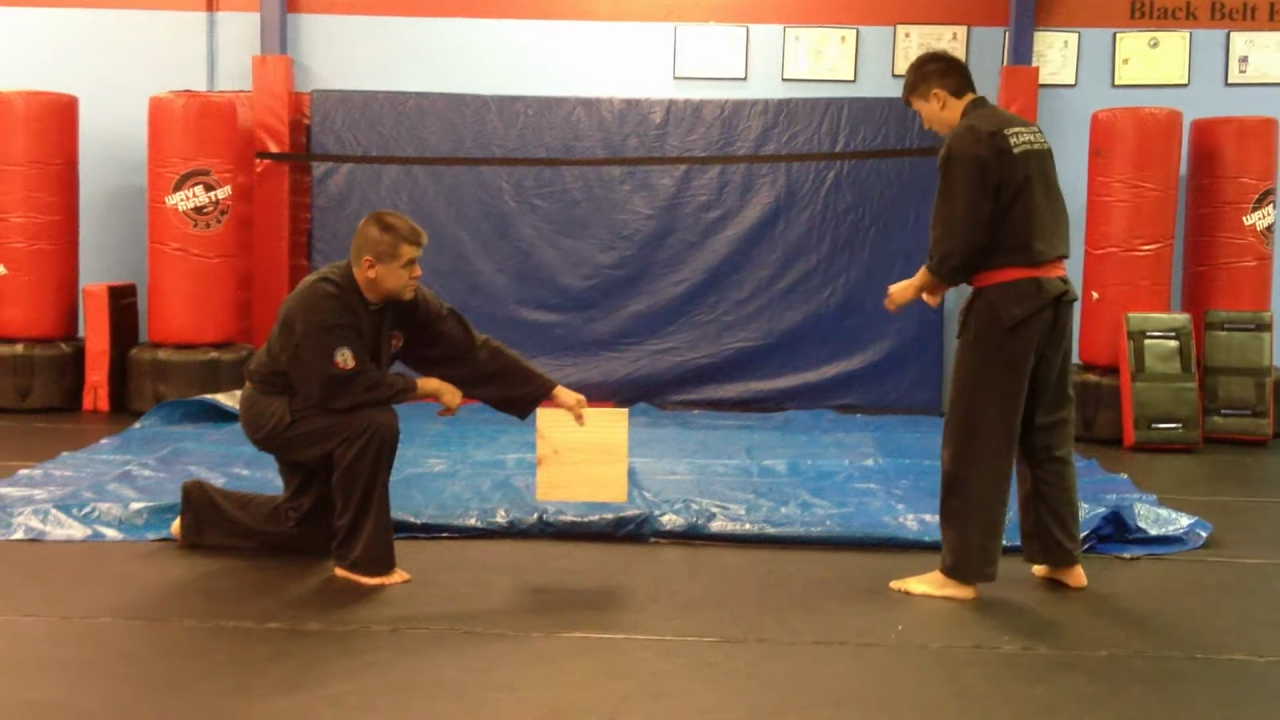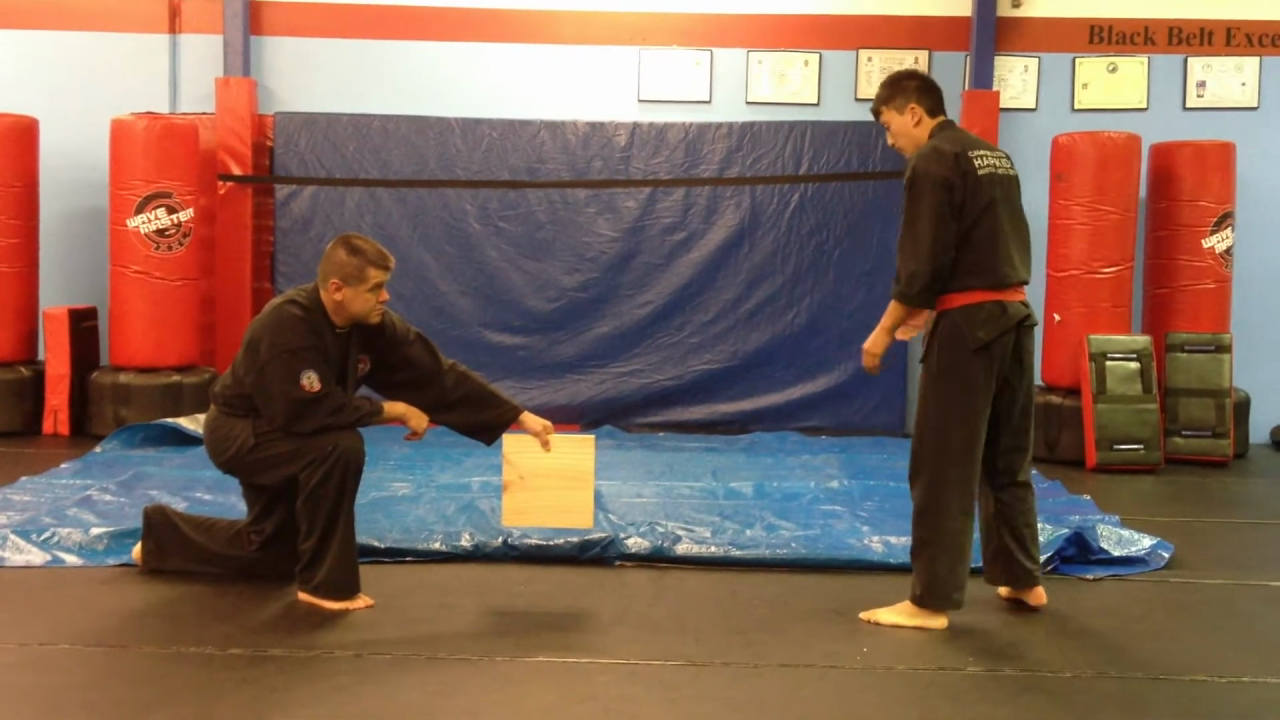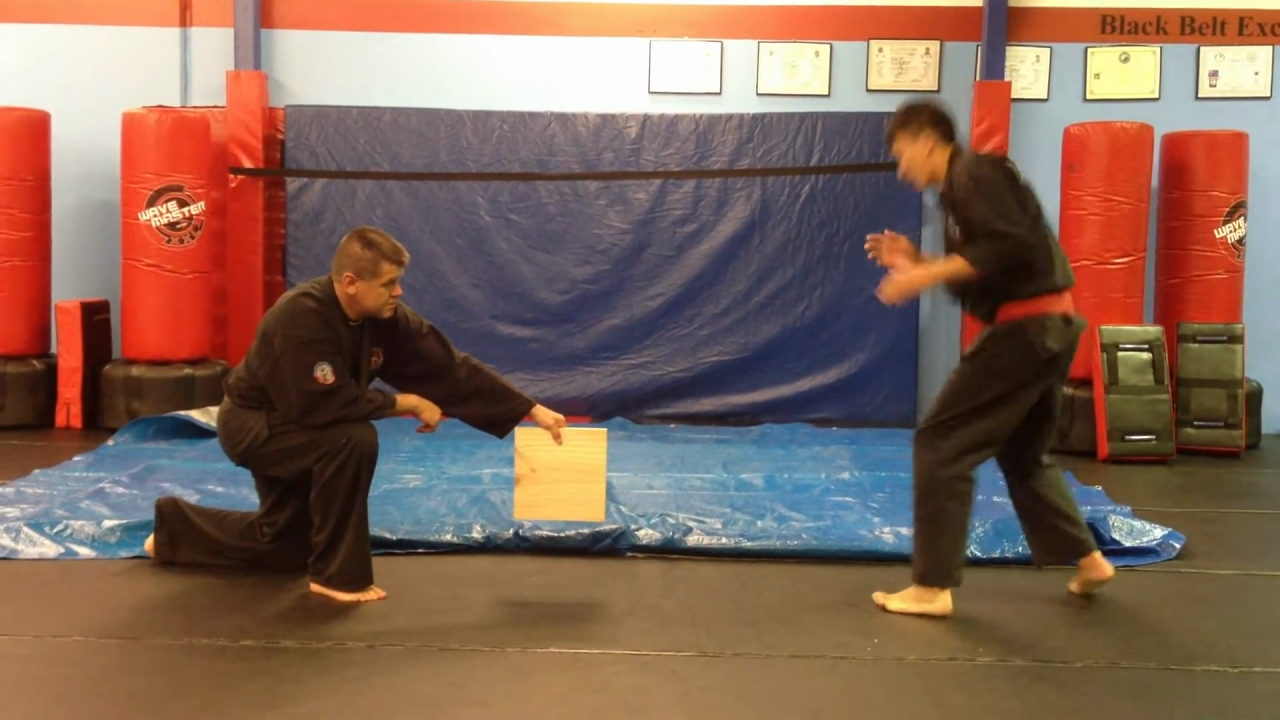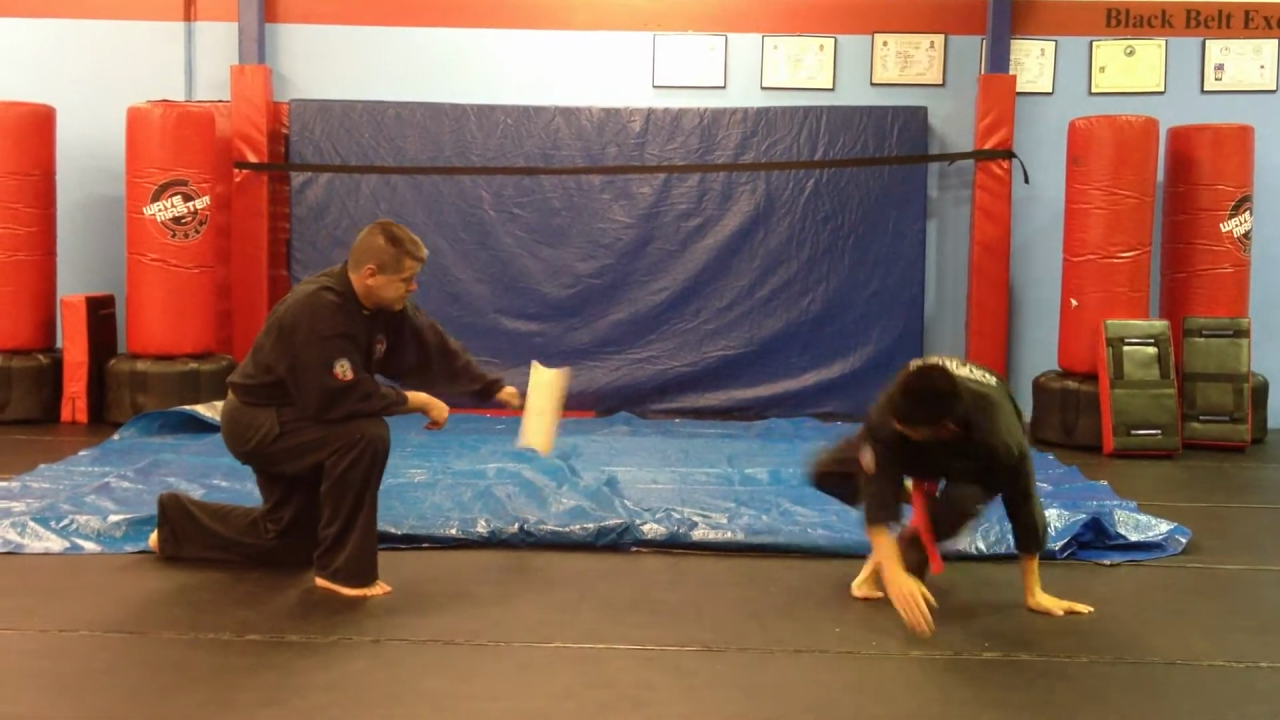
dt=1s
person 1, frame 1
left shoulder: (966, 141)
right shoulder: (1026, 131)
left elbow: (956, 238)
left wrist: (918, 284)
right wrist: (949, 276)
left hip: (1008, 299)
right hip: (1054, 290)
left knee: (975, 437)
right knee: (1048, 431)
left ankle: (962, 571)
right ankle: (1062, 558)
person 1, frame 2
left shoulder: (932, 163)
right shoulder: (993, 156)
left elbow: (923, 260)
left wrist: (883, 330)
right wrist: (926, 309)
left hip: (970, 324)
right hip: (1013, 316)
left knee: (941, 465)
right knee: (1007, 459)
left ankle: (931, 601)
right ankle: (1022, 577)
person 1, frame 3
left shoulder: (977, 175)
right shoulder: (959, 189)
left elbow: (1010, 243)
right elbow: (972, 273)
left wrist: (935, 272)
right wrist: (915, 262)
left hip: (1028, 329)
right hip: (1049, 330)
left knee: (943, 444)
right knee: (1022, 454)
left ankle: (932, 586)
right ankle: (1085, 558)
person 1, frame 4
left shoulder: (998, 438)
right shoulder: (895, 407)
left elbow: (1024, 506)
right elbow: (876, 488)
left wrist: (1033, 592)
right wrist: (890, 566)
left hip: (976, 462)
left knee: (960, 501)
right knee: (827, 475)
person 2, frame 1
left shoulder: (405, 299)
right shoulder: (321, 302)
left elbow: (469, 350)
right elbow: (349, 387)
left wrist: (551, 391)
right wrist: (428, 386)
left hip: (316, 409)
right hip: (275, 409)
left knee: (310, 529)
right knee: (374, 424)
left ankle: (200, 509)
right ankle: (360, 558)
person 2, frame 2
left shoulder: (372, 324)
right shoulder: (288, 324)
left elbow: (437, 374)
right elbow: (312, 411)
left wrist: (518, 416)
right wrist: (394, 410)
left hip: (281, 434)
right hip: (240, 432)
left knee: (274, 553)
right knee: (340, 447)
left ankle: (160, 536)
right ankle: (324, 583)
person 2, frame 3
left shoulder: (384, 318)
right shoulder: (301, 318)
left elbow: (450, 368)
right elbow: (326, 404)
left wrist: (530, 409)
right wrist: (407, 403)
left hip: (292, 425)
right hip: (253, 424)
left knee: (288, 545)
right knee: (353, 441)
left ankle: (174, 528)
right ankle: (337, 574)
person 2, frame 4
left shoulder: (385, 307)
right shoulder: (319, 310)
left elbow: (433, 352)
right elbow: (339, 399)
left wrist: (493, 388)
right wrist: (415, 401)
left hip: (287, 421)
right hip: (257, 421)
left knee: (290, 535)
right knee: (365, 436)
left ankle: (177, 522)
right ankle: (343, 570)
